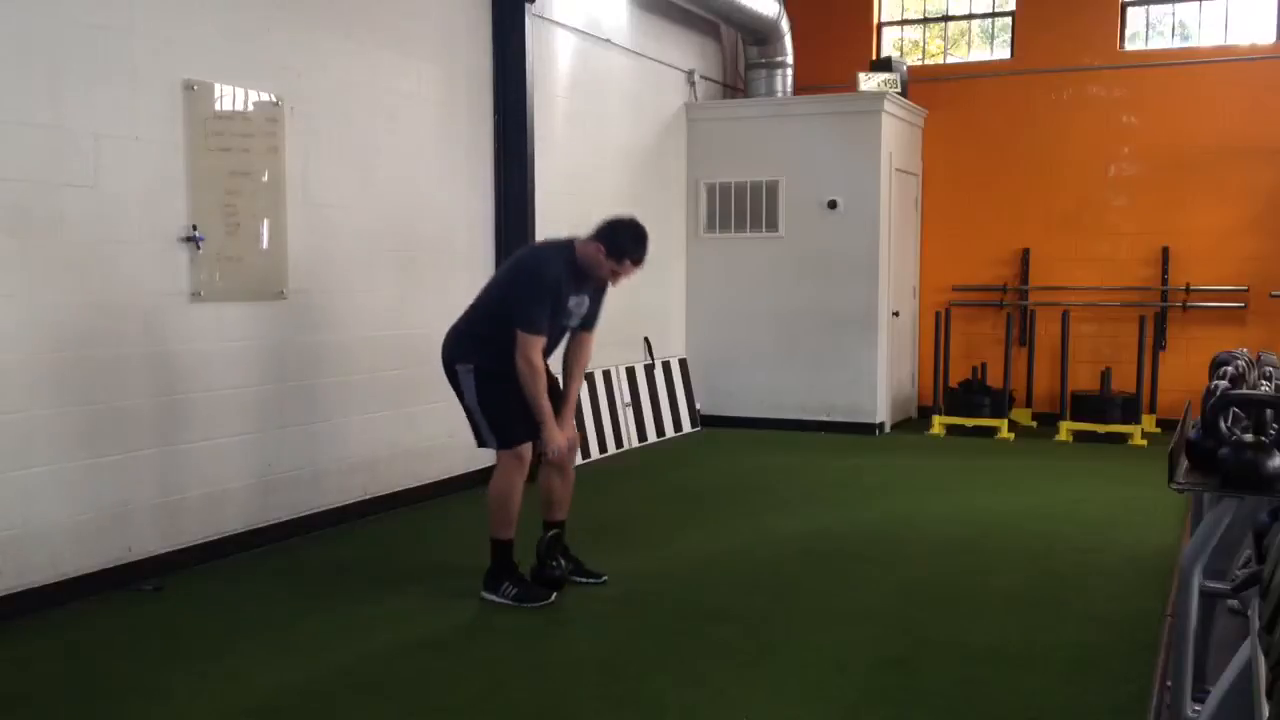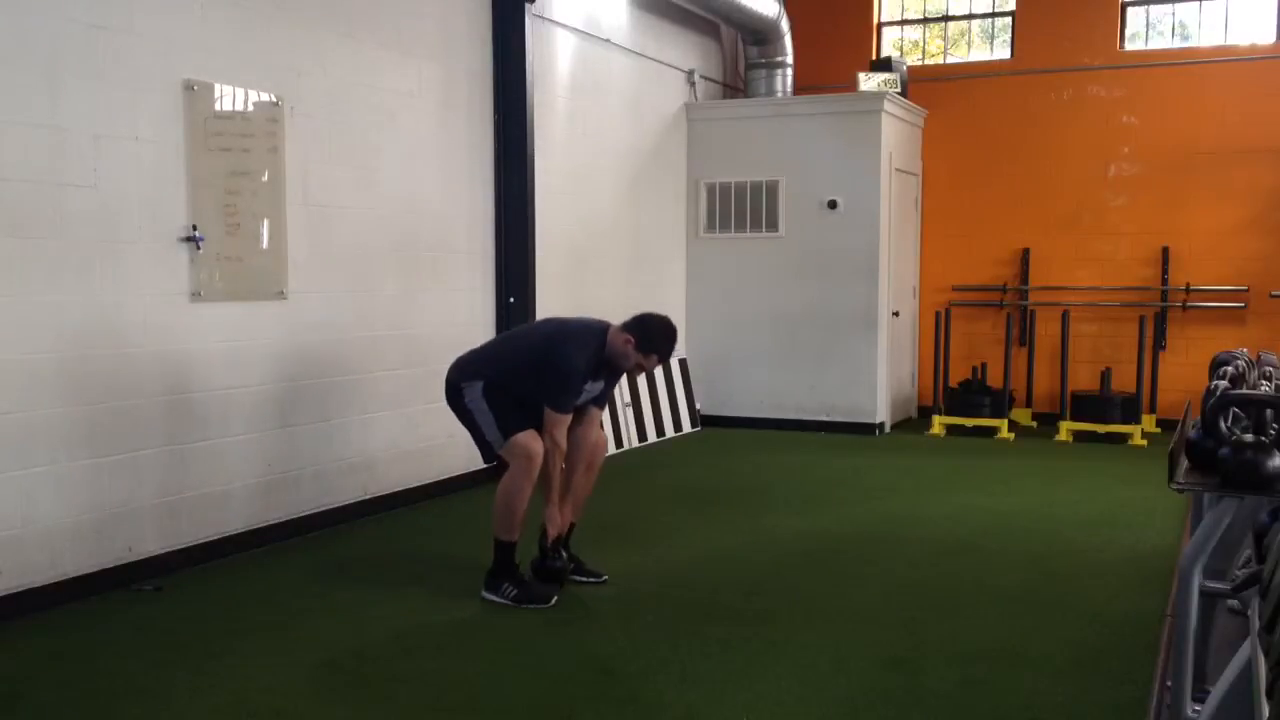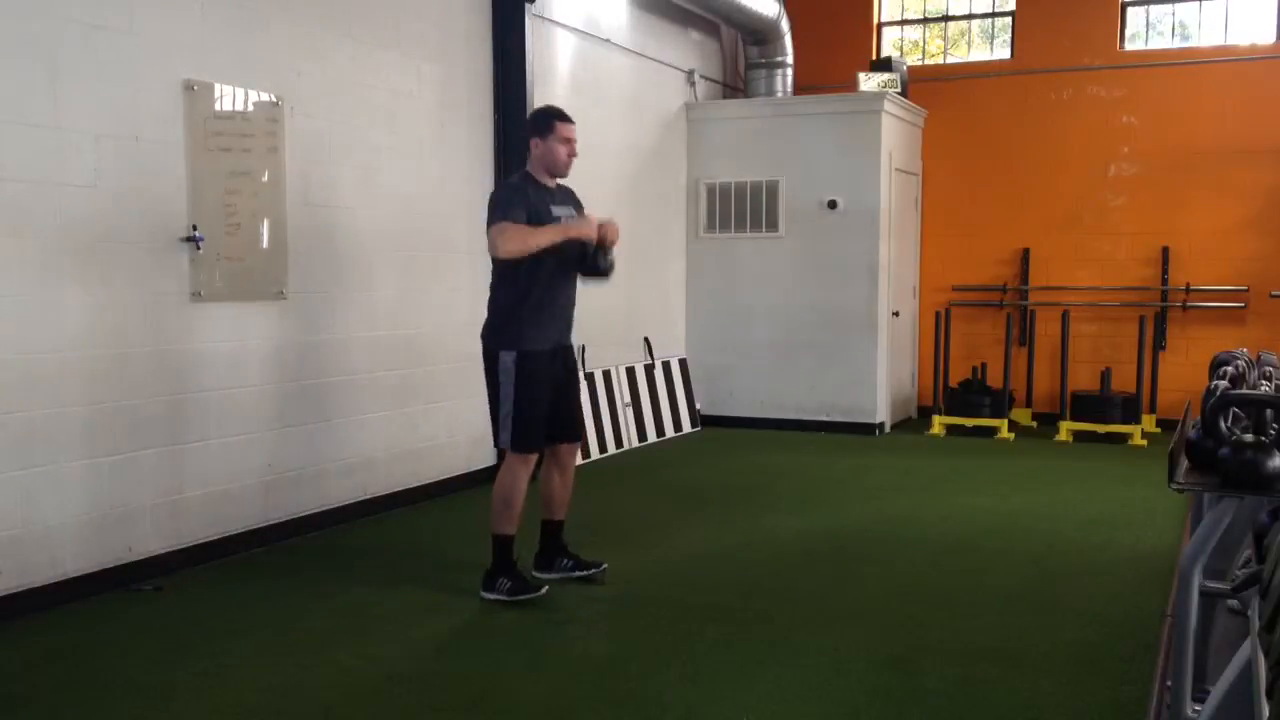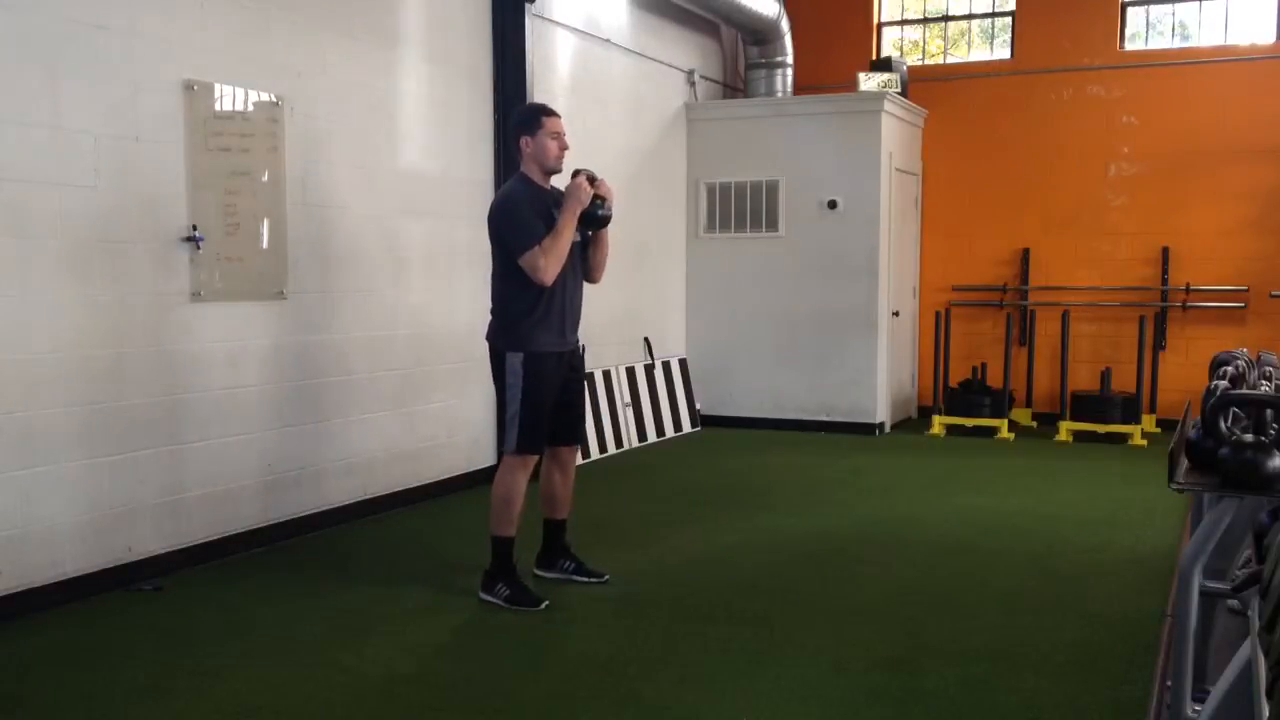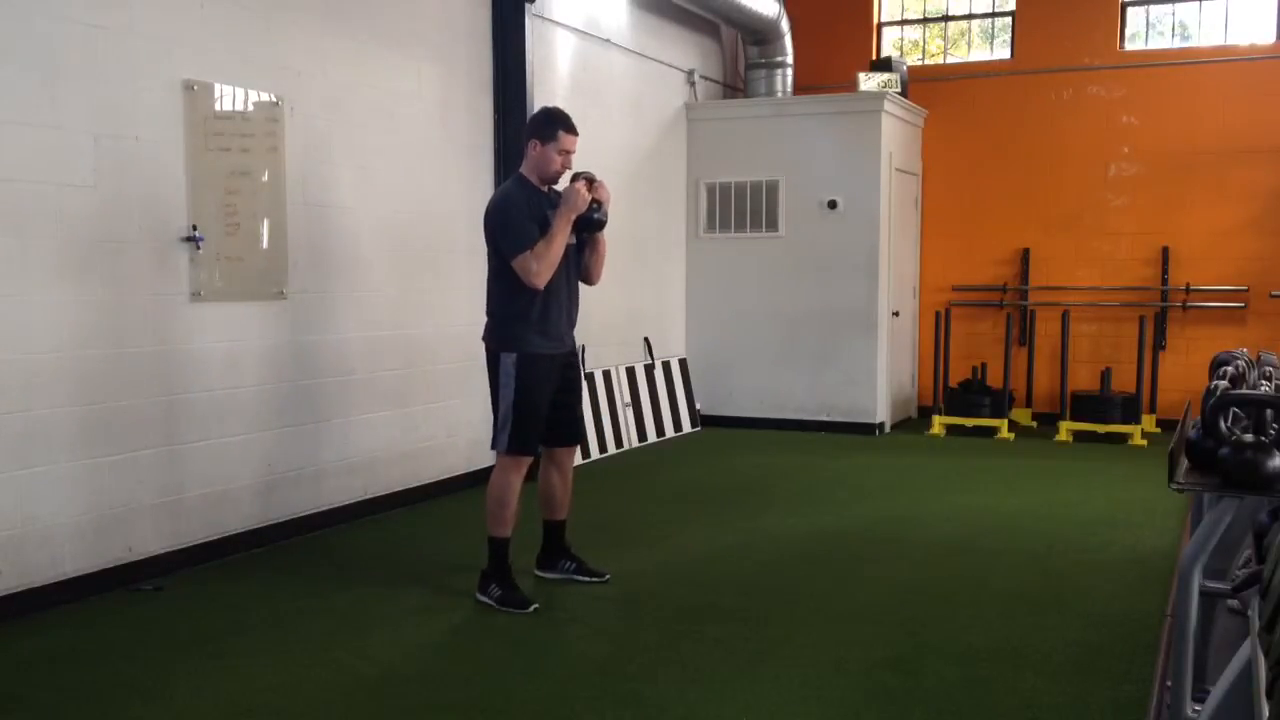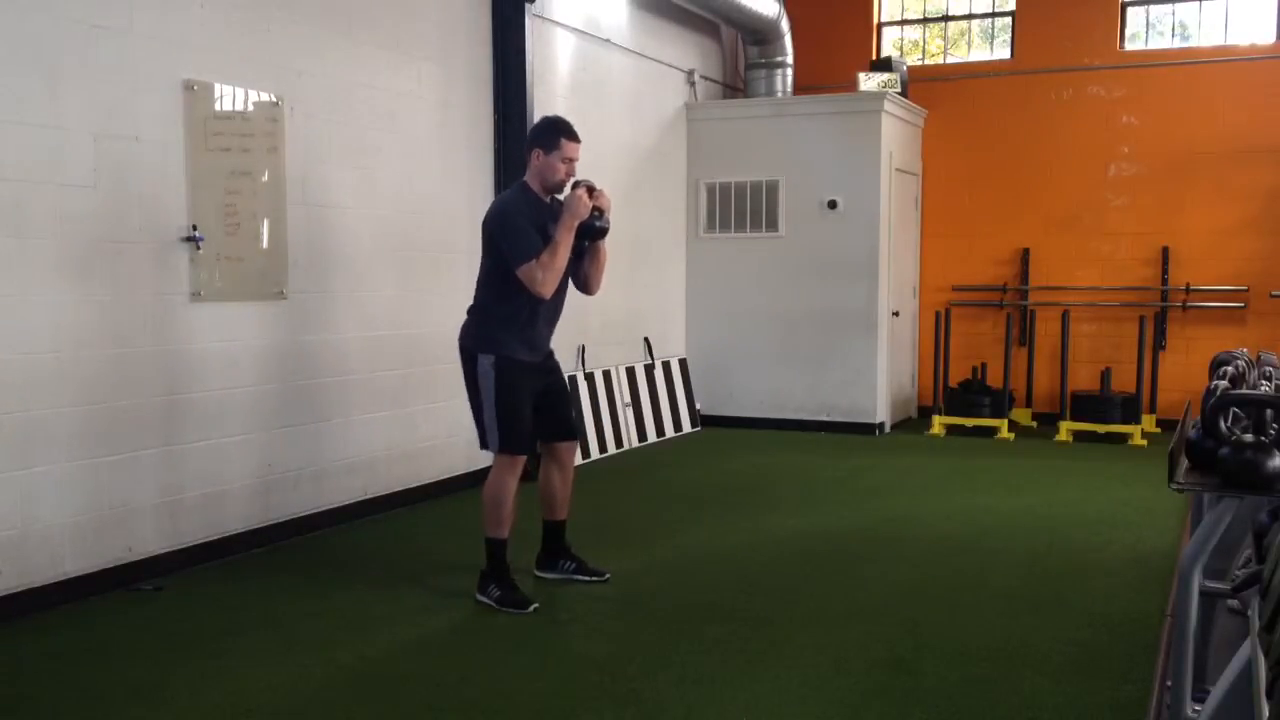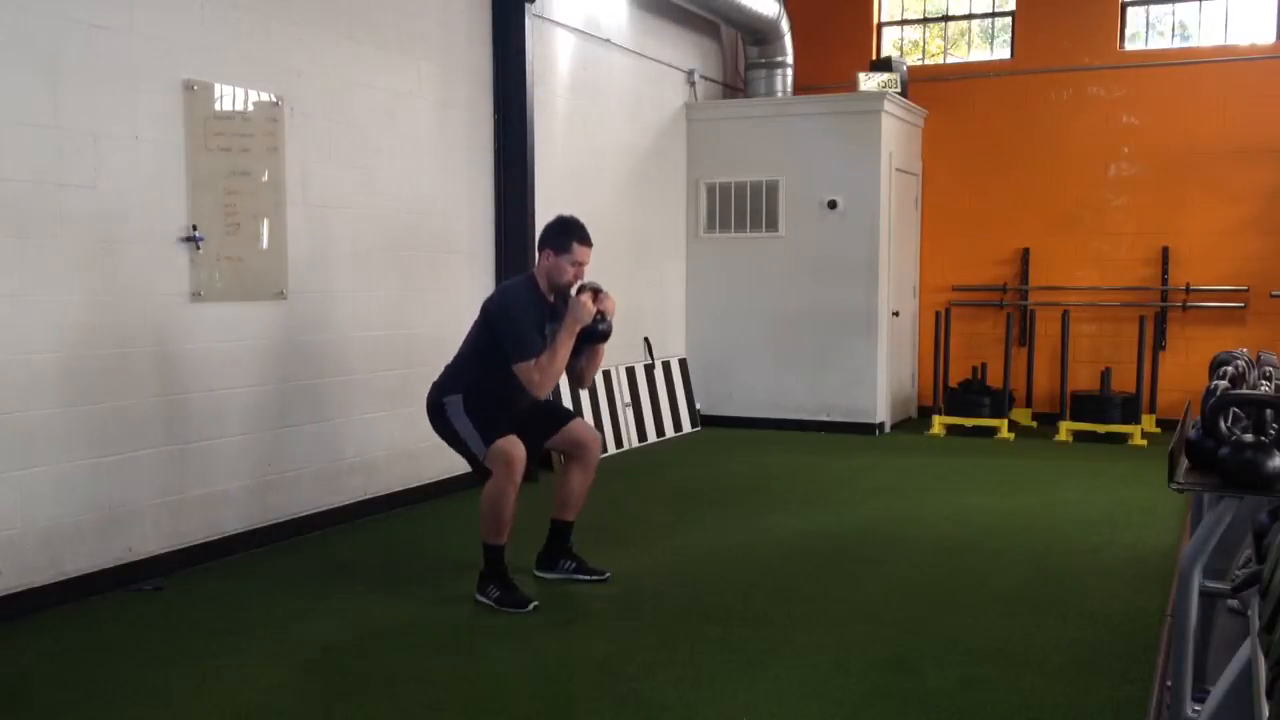
dt=0.7s
person 1, frame 1
left shoulder: (594, 277)
right shoulder: (544, 269)
left elbow: (580, 343)
right elbow: (528, 356)
left wrist: (568, 416)
right wrist: (548, 426)
left hip: (524, 365)
right hip: (477, 359)
left knee: (566, 447)
right knee: (518, 453)
left ankle: (553, 553)
right ankle: (500, 575)
person 1, frame 2
left shoulder: (613, 357)
right shoulder: (574, 354)
left elbow: (586, 427)
right elbow: (554, 437)
left wrist: (567, 502)
right wrist: (552, 506)
right hip: (476, 384)
left knee: (596, 446)
right knee: (530, 453)
left ankle: (558, 552)
right ankle: (501, 575)
person 1, frame 3
left shoulder: (566, 196)
right shoulder: (512, 193)
left elbow: (586, 252)
right elbow: (502, 245)
left wrist: (601, 237)
right wrist: (569, 230)
left hip: (556, 345)
right hip: (516, 348)
left knee: (565, 450)
right knee: (523, 455)
left ankle: (552, 552)
right ankle: (500, 571)
person 1, frame 4
left shoulder: (562, 199)
right shoulder: (514, 201)
left elbow: (592, 272)
right elbow: (543, 270)
right wrist: (571, 210)
left hip: (563, 345)
right hip: (524, 349)
left knee: (564, 450)
right knee: (521, 455)
left ankle: (554, 552)
right ankle: (498, 574)
person 1, frame 5
left shoulder: (560, 200)
right shoulder: (510, 202)
left elbow: (589, 274)
right elbow: (535, 274)
right wrist: (566, 215)
left hip: (560, 346)
right hip: (520, 350)
left knee: (562, 450)
right knee: (516, 456)
left ankle: (554, 553)
right ankle: (495, 574)
person 1, frame 6
left shoulder: (558, 210)
right shoulder: (510, 210)
left elbow: (589, 284)
right elbow: (541, 284)
right wrist: (570, 222)
left hip: (536, 351)
right hip: (495, 351)
left knee: (563, 446)
right knee: (512, 456)
left ankle: (553, 553)
right ankle: (493, 575)
person 1, frame 7
left shoulder: (561, 302)
right shoulder: (514, 302)
left elbow: (581, 379)
right elbow: (540, 385)
right wrist: (572, 325)
left hip: (511, 401)
right hip: (461, 400)
left knee: (587, 442)
right knee: (511, 457)
left ankle: (556, 552)
right ankle: (492, 576)
